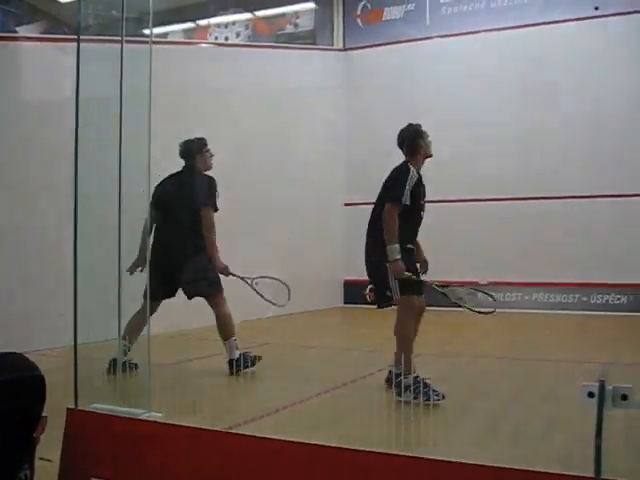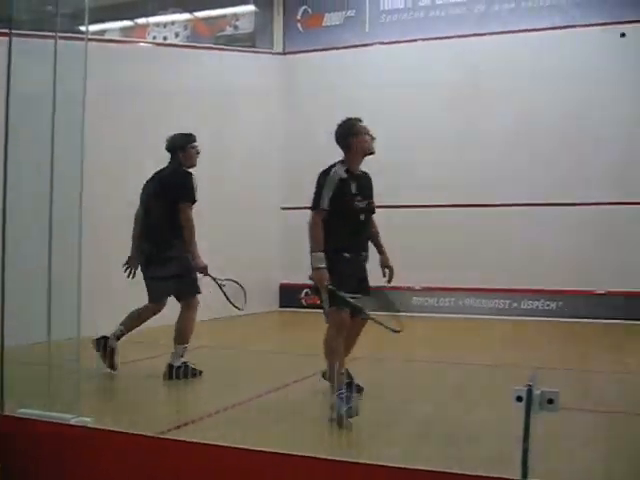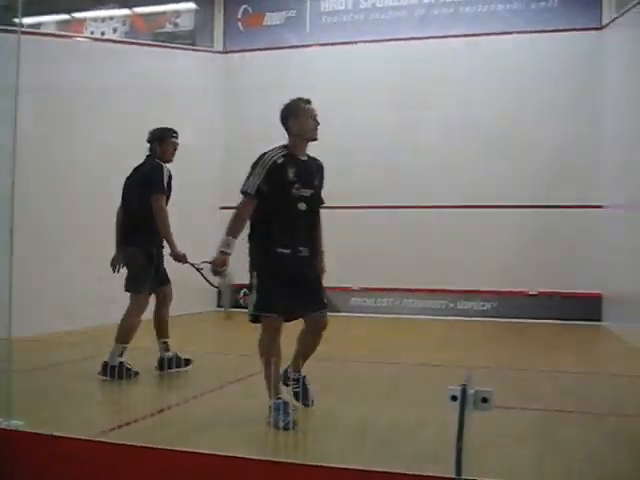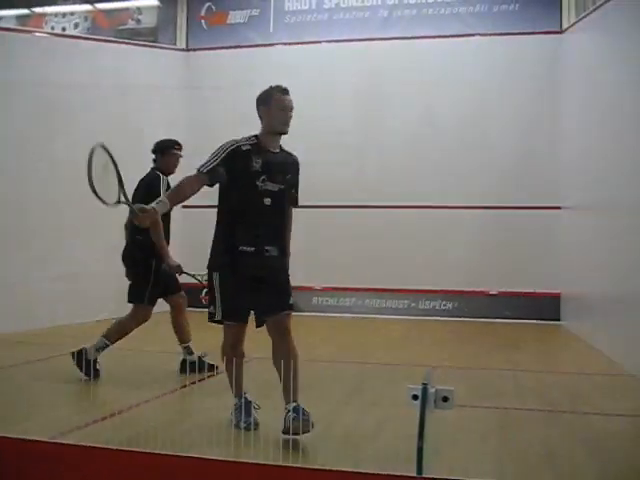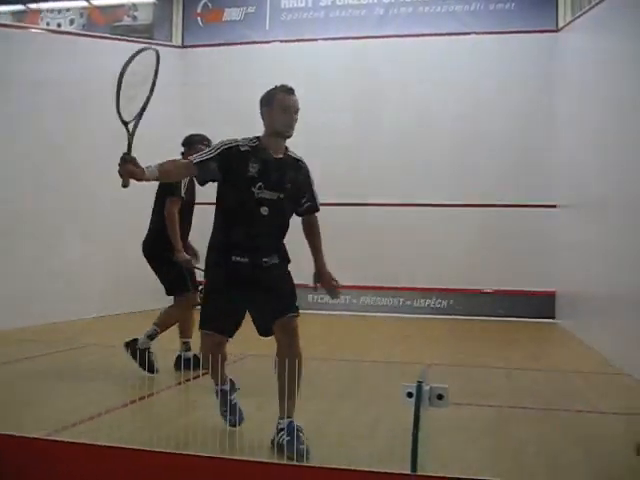
dt=0.2s
person 1, frame 1
left shoulder: (412, 176)
right shoulder: (406, 175)
right elbow: (390, 215)
left wrist: (417, 251)
right wrist: (395, 257)
left hip: (400, 252)
right hip: (386, 255)
left knee: (416, 306)
right knee: (408, 305)
left ankle: (400, 370)
right ankle: (408, 377)
person 1, frame 2
left shoulder: (364, 178)
right shoulder: (333, 176)
right elbow: (317, 220)
left wrist: (384, 254)
right wrist: (318, 265)
left hip: (354, 260)
right hip: (333, 261)
left knee: (358, 319)
right knee: (338, 319)
left ankle: (335, 370)
right ankle: (340, 392)
person 1, frame 3
left shoulder: (317, 166)
right shoulder: (271, 162)
right elbow: (246, 206)
left wrist: (320, 253)
right wrist: (225, 248)
left hip: (305, 258)
right hip: (270, 257)
left knee: (318, 322)
right knee: (271, 327)
left ankle: (293, 372)
right ankle: (277, 402)
person 1, frame 4
left shoulder: (290, 162)
right shoulder: (236, 152)
right elbow: (195, 181)
left wrist: (285, 254)
right wrist: (159, 206)
left hip: (271, 259)
right hip: (231, 257)
left knee: (281, 329)
right knee: (233, 334)
left ankle: (292, 409)
right ankle: (241, 400)
person 1, frame 5
left shoulder: (298, 169)
right shoulder: (233, 153)
left elbow: (308, 216)
right elbow: (184, 167)
left wrist: (320, 267)
right wrist: (139, 171)
left hip: (271, 265)
right hip: (225, 264)
left knee: (288, 337)
right knee: (213, 343)
left ankle: (287, 426)
right ankle: (225, 387)
person 2, frame 1
left shoulder: (165, 183)
right shoulder: (206, 182)
left elbow: (150, 221)
right elbow: (207, 221)
left wrist: (142, 254)
right wrist: (215, 258)
left hip: (163, 255)
right hip: (192, 255)
left knee: (149, 308)
right knee: (219, 301)
left ankle: (120, 358)
right ankle: (235, 356)
person 2, frame 2
left shoulder: (154, 179)
right shoulder: (183, 177)
left elbow: (140, 216)
right elbow: (185, 218)
left wrist: (134, 253)
right wrist: (195, 257)
left hip: (148, 251)
right hip: (166, 253)
left knee: (155, 305)
right knee: (190, 303)
left ankle: (111, 340)
right ankle: (176, 363)
person 2, frame 3
left shoulder: (138, 171)
right shoulder: (159, 170)
left elbow: (121, 212)
right elbow: (159, 209)
left wrist: (120, 249)
right wrist: (173, 246)
left hip: (132, 245)
right hip: (145, 246)
left knee: (164, 296)
right knee: (139, 304)
left ankle: (166, 355)
right ankle: (113, 363)
person 2, frame 4
left shoulder: (147, 182)
right shoulder: (158, 181)
left elbow: (129, 223)
right elbow: (154, 220)
left wrist: (131, 259)
right wrist: (167, 257)
left hip: (141, 255)
right hip: (146, 256)
left knee: (179, 303)
right knee: (141, 312)
left ankle: (190, 358)
right ankle: (90, 353)
person 2, frame 5
left shoulder: (183, 176)
right shoulder: (181, 176)
right elbow: (170, 212)
left wrist: (187, 245)
right wrist: (179, 250)
left hip: (164, 247)
right hip: (163, 248)
left knee: (189, 299)
right knee: (187, 299)
left ankle: (186, 354)
right ankle: (142, 344)
